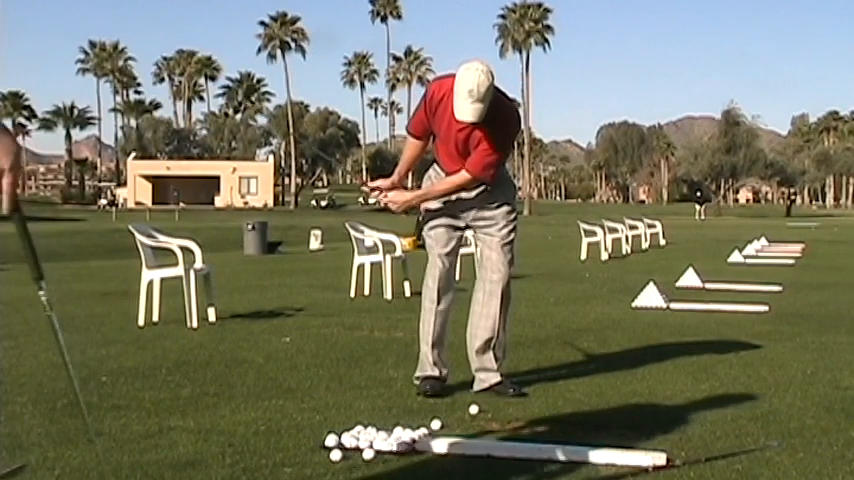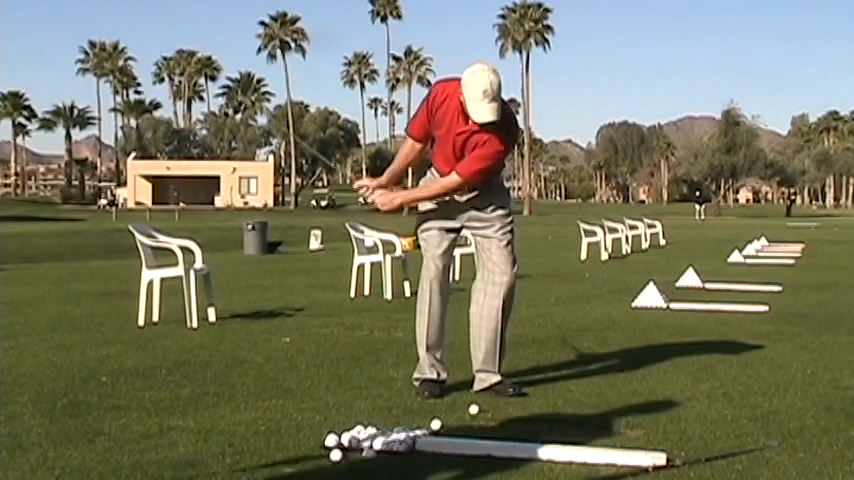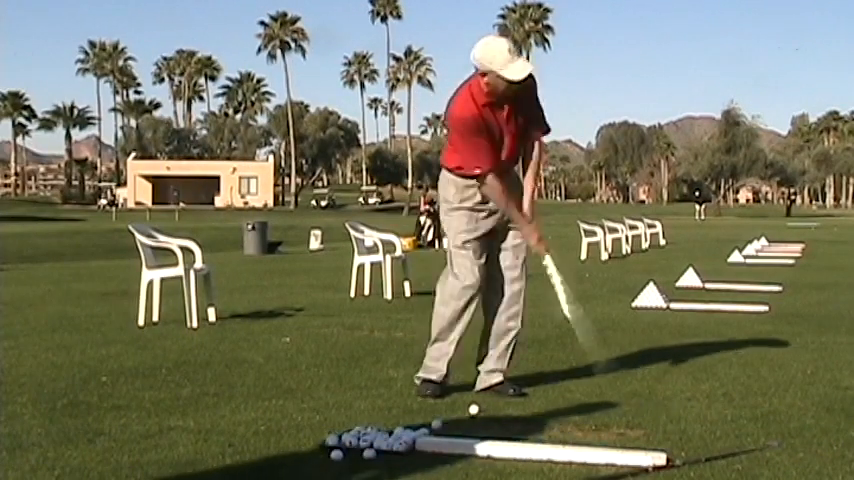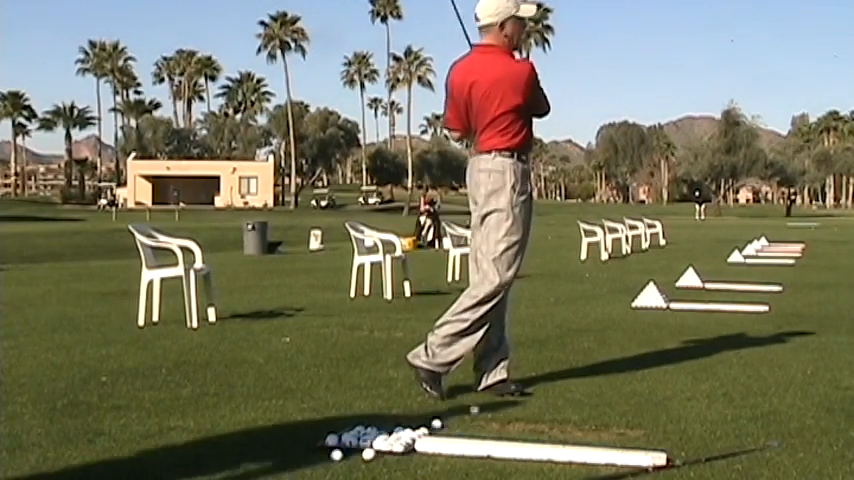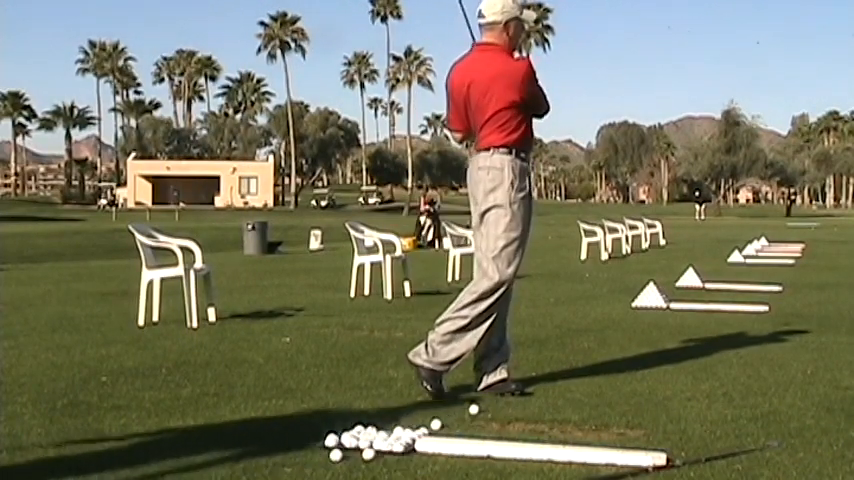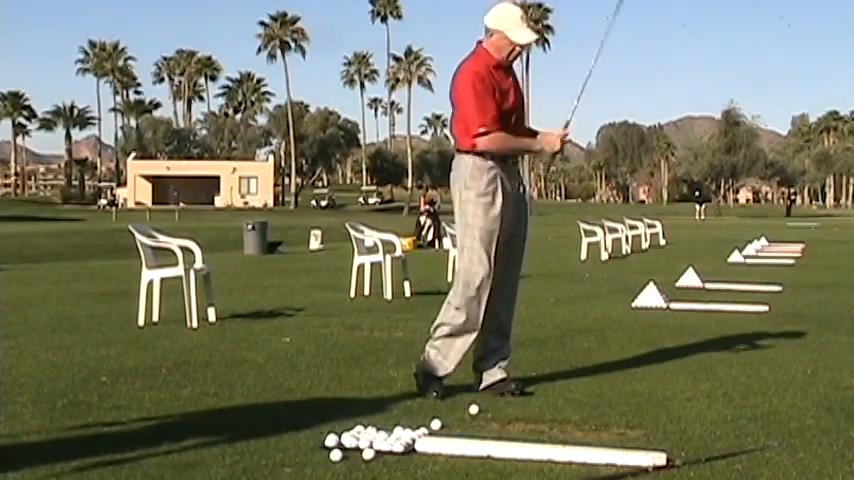
dt=0.5s
person 1, frame 1
left shoulder: (506, 118)
right shoulder: (437, 90)
left elbow: (470, 176)
right elbow: (419, 136)
left wrist: (413, 198)
right wrist: (397, 180)
left hip: (490, 191)
right hip: (443, 183)
left knee: (496, 274)
right knee: (439, 270)
left ankle: (487, 371)
right ankle: (431, 368)
person 1, frame 2
left shoulder: (504, 131)
right shoulder: (441, 93)
left elbow: (457, 181)
right elbow: (417, 140)
left wrist: (400, 199)
right wrist: (386, 181)
left hip: (485, 198)
right hip: (439, 194)
left knee: (501, 275)
right knee: (434, 274)
left ankle: (487, 372)
right ankle: (430, 371)
person 1, frame 3
left shoulder: (522, 88)
right shoulder: (465, 109)
left elbow: (533, 137)
right elbow: (486, 176)
left wrist: (529, 186)
right wrist: (525, 225)
left hip: (508, 186)
right hip: (464, 190)
left knee: (512, 278)
right knee: (466, 279)
left ankle: (492, 372)
right ankle: (433, 370)
person 1, frame 4
left shoulder: (459, 71)
right shoulder: (521, 71)
left elbow: (456, 131)
right elbow: (542, 110)
left hip: (481, 167)
right hip: (507, 171)
left knee: (488, 274)
right knee: (495, 277)
left ankle: (491, 371)
right ankle: (432, 356)
person 1, frame 5
left shoulder: (459, 71)
right shoulder: (518, 69)
left elbow: (459, 133)
right elbow: (541, 109)
left hip: (481, 165)
right hip: (506, 169)
left knee: (493, 272)
right knee: (496, 273)
left ankle: (491, 370)
right ankle: (433, 354)
person 1, frame 6
left shoulder: (505, 68)
right shoulder: (475, 72)
right elbow: (483, 138)
left wrist: (537, 134)
right wrist: (539, 142)
left hip: (508, 179)
right hip: (480, 176)
left knee: (504, 277)
right knee: (476, 274)
left ankle: (493, 368)
right ankle: (435, 363)
